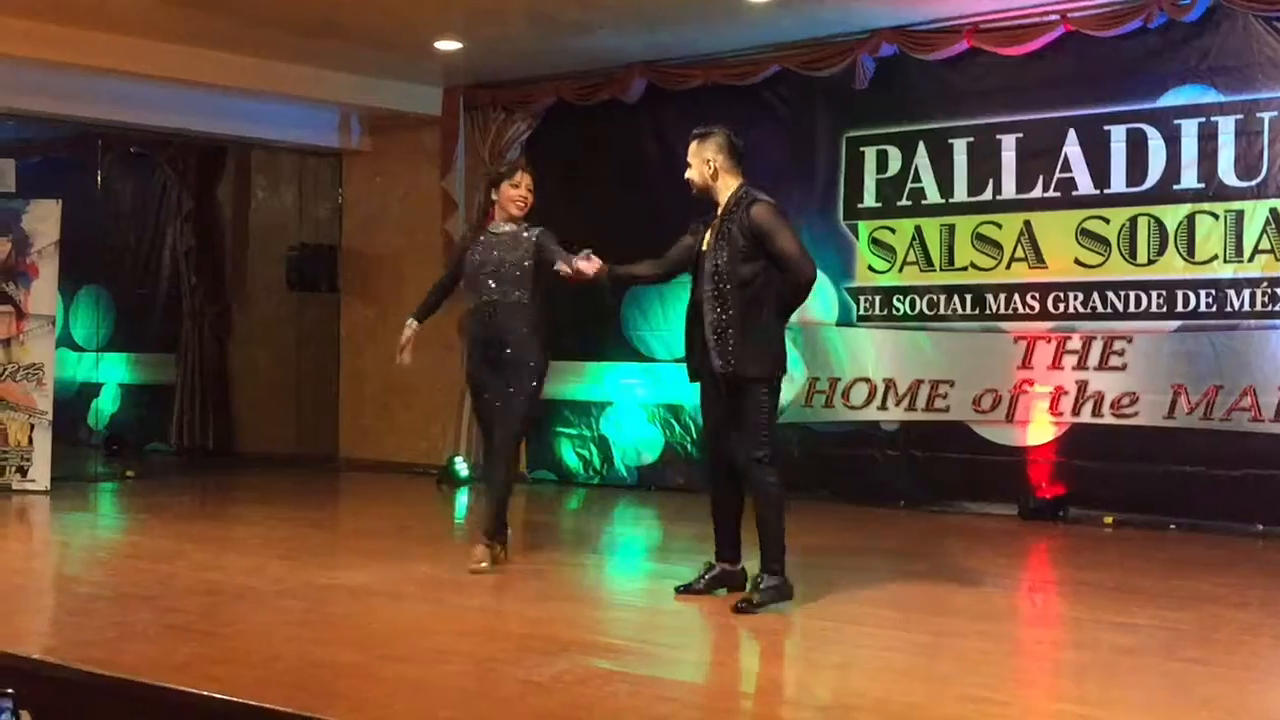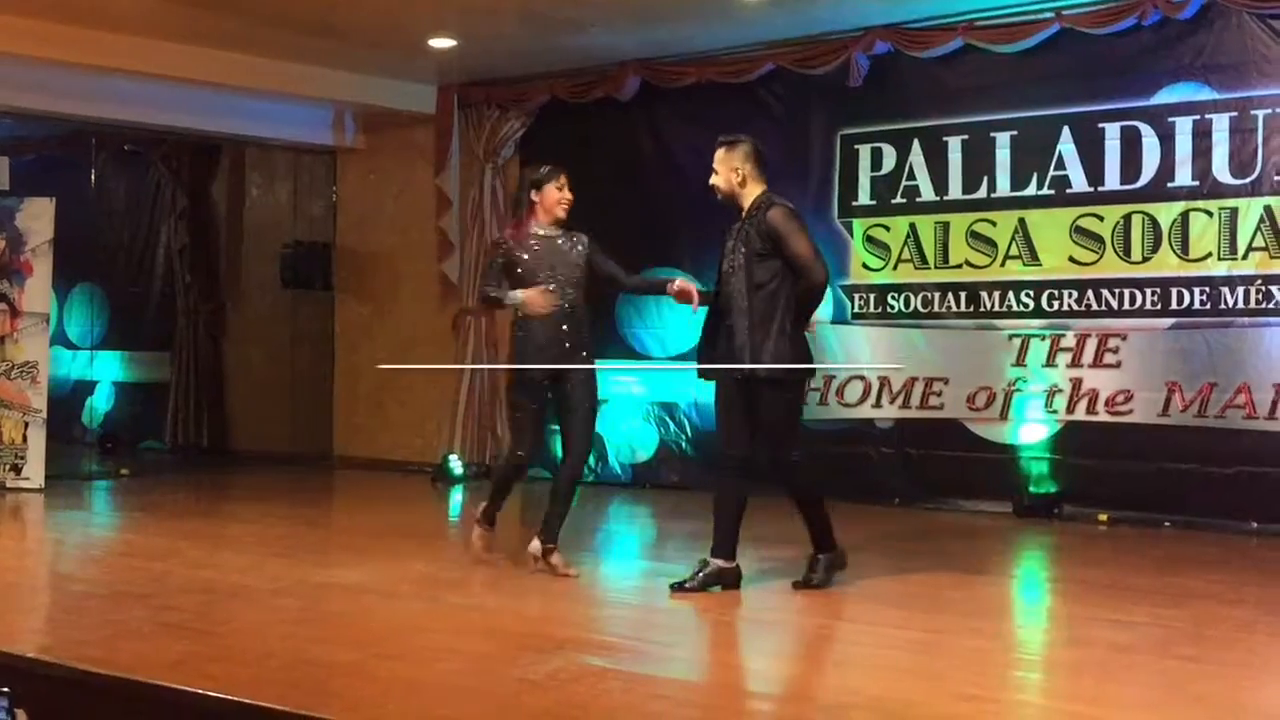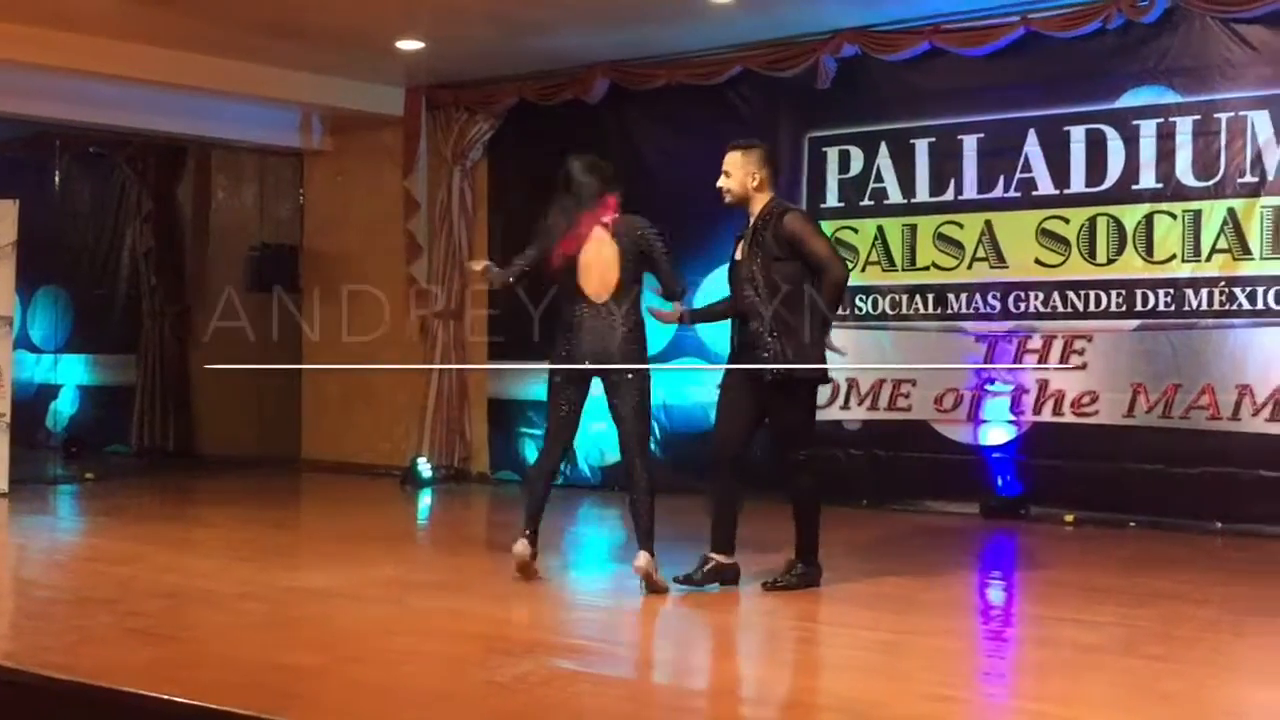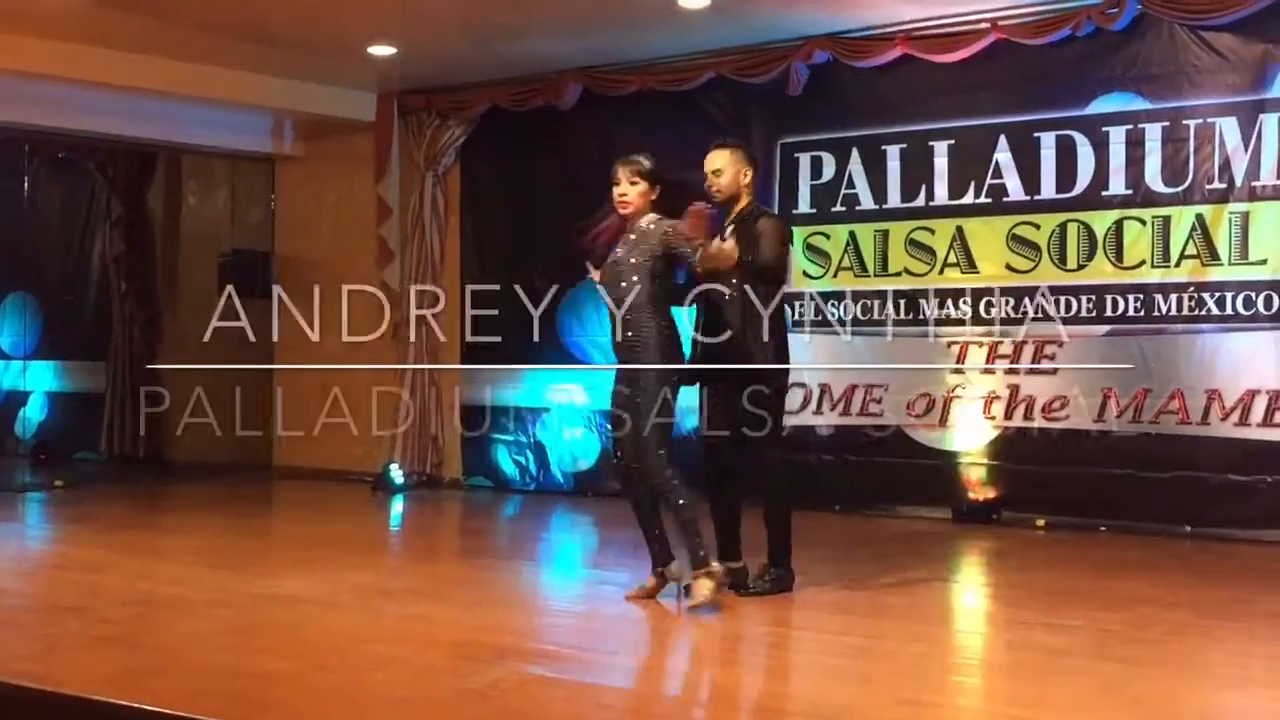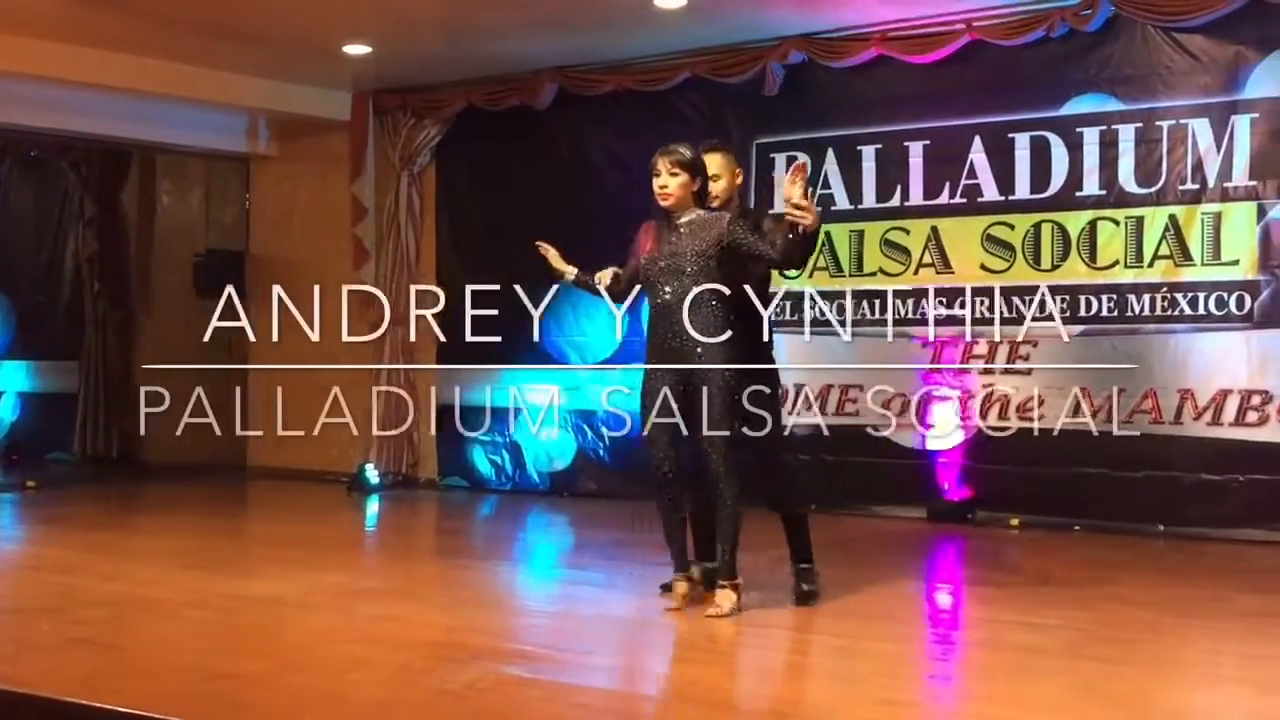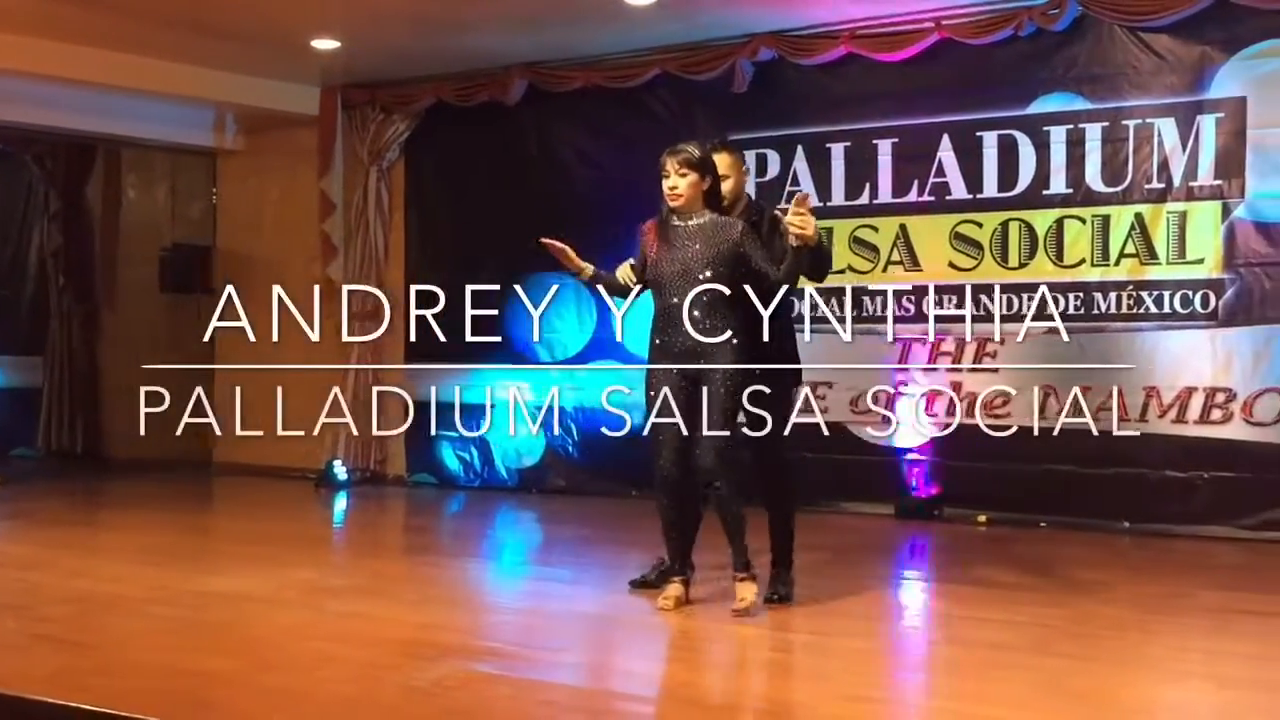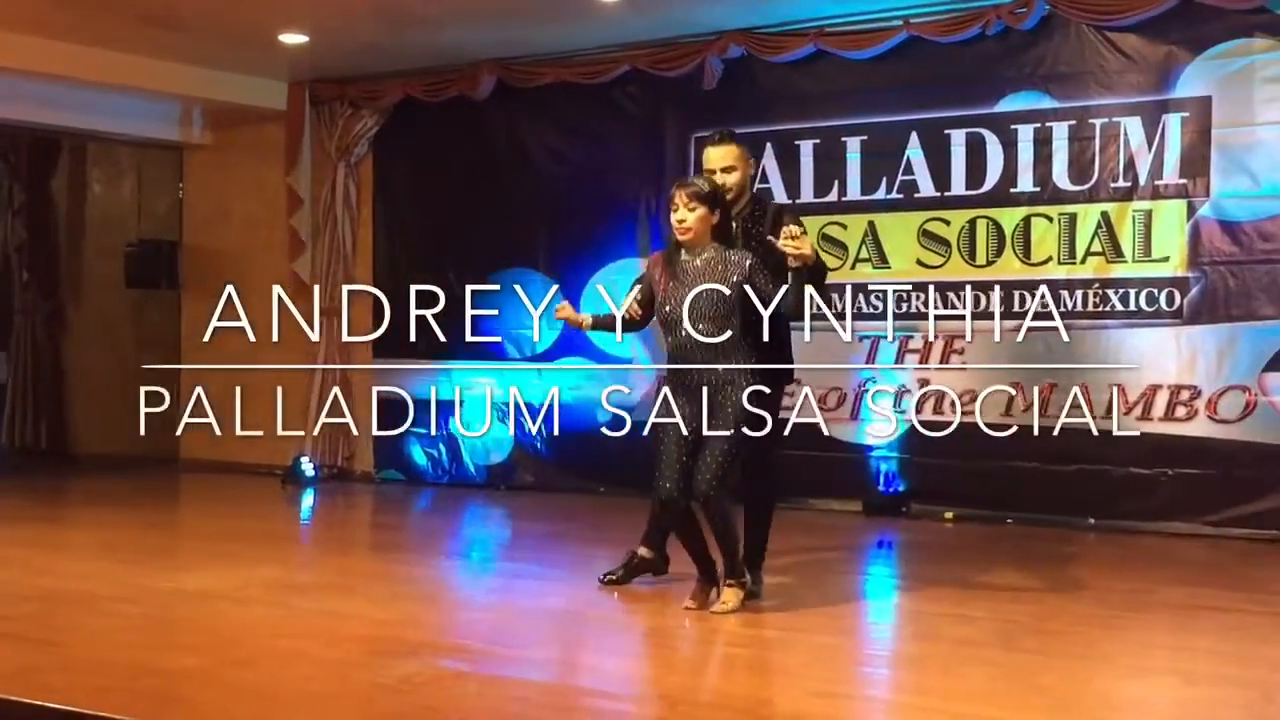
dt=0.4s
person 1, frame 1
left shoulder: (757, 211)
right shoulder: (707, 226)
left elbow: (802, 271)
right elbow: (664, 268)
left wrist: (772, 317)
right wrist: (607, 270)
left hip: (752, 359)
right hip: (717, 359)
left knee: (753, 460)
right knee: (720, 462)
left ankle: (773, 574)
right ankle: (728, 564)
person 1, frame 2
left shoulder: (775, 215)
right shoulder: (743, 224)
left elbow: (815, 275)
left wrist: (791, 323)
right wrist: (699, 296)
left hip: (773, 360)
right hip: (737, 359)
left knee: (779, 459)
right knee: (733, 460)
left ankle: (826, 549)
right ankle: (722, 561)
person 1, frame 3
left shoulder: (789, 222)
right shoulder: (746, 233)
left elbow: (835, 273)
left wrist: (815, 329)
right wrist: (687, 316)
left hip: (789, 362)
right hip: (749, 362)
left knee: (793, 460)
right knee: (725, 452)
left ankle: (806, 562)
right ankle: (721, 557)
person 1, frame 4
left shoulder: (765, 225)
right shoulder: (716, 232)
left elbow: (770, 270)
right elbow: (698, 292)
left wrist: (735, 261)
left hip: (757, 364)
right hip: (718, 363)
left knee: (761, 462)
right knee: (717, 463)
left ankle: (779, 566)
right ankle: (731, 563)
person 1, frame 5
left shoulder: (758, 226)
left elbow: (791, 256)
left wrist: (808, 227)
left hip: (746, 363)
left knee: (764, 464)
left ankle: (803, 564)
right ankle: (703, 560)
person 1, frame 6
left shoulder: (771, 224)
left elbow: (815, 271)
left wrist: (811, 242)
right wrist: (631, 269)
left hip: (766, 363)
left knee: (769, 462)
left ankle: (781, 568)
person 1, frame 7
left shoulder: (775, 219)
left elbow: (812, 282)
left wrist: (809, 260)
right wrist: (638, 299)
left hip: (760, 359)
left knee: (756, 459)
left ankle: (751, 567)
right ankle: (650, 550)
person 2, frame 1
left shoulder: (535, 237)
right shoulder: (473, 240)
left elbow: (560, 259)
right elbow: (445, 284)
left wrist: (574, 265)
right wrist: (413, 322)
left hip: (523, 350)
right hip: (481, 350)
left knee: (507, 441)
right knee: (493, 443)
left ankle: (488, 539)
right ankle: (499, 535)
person 2, frame 2
left shoulder: (579, 244)
right shoulder: (511, 243)
left elbow: (623, 280)
right elbow: (489, 291)
left wrist: (669, 285)
right wrist: (519, 297)
left hip: (576, 356)
right hip: (532, 356)
left knee: (578, 451)
right knee: (525, 451)
left ankle: (546, 543)
right ankle: (488, 514)
person 2, frame 3
left shoulder: (557, 233)
right shoulder: (637, 229)
left elbow: (508, 278)
right elbow: (674, 290)
left wrist: (488, 267)
right wrist: (670, 300)
left hip: (572, 349)
right hip: (622, 351)
left knee: (554, 447)
right knee: (635, 452)
left ankle: (527, 542)
right ankle: (645, 555)
person 2, frame 4
left shoulder: (665, 231)
right shoulder: (624, 238)
left elbow: (702, 265)
left wrist: (700, 243)
right wrist: (605, 280)
left hip: (653, 355)
right hip: (631, 360)
left knee: (651, 459)
right knee: (629, 463)
left ankle: (703, 565)
right ankle: (663, 567)
person 2, frame 5
left shoulder: (721, 225)
right shoulder: (649, 234)
left elbow: (777, 256)
right elbow: (620, 289)
right wrist: (568, 271)
left hip: (710, 355)
right hip: (661, 359)
left knee: (716, 462)
right knee: (664, 464)
left ankle: (728, 580)
right ankle: (682, 571)
person 2, frame 6
left shoulder: (732, 231)
right shoulder: (653, 233)
left elbow: (779, 283)
right elbow: (630, 288)
left wrist: (799, 244)
right wrist: (583, 269)
left hip: (718, 357)
right hip: (666, 358)
left knee: (711, 462)
right knee: (668, 468)
left ankle: (743, 571)
right ankle: (678, 574)
person 2, frame 7
left shoulder: (740, 264)
right shoulder: (660, 267)
left elbow: (784, 312)
right elbow: (636, 319)
right wrist: (585, 320)
left hip: (730, 386)
right hip: (682, 388)
left knee: (708, 485)
right knee: (669, 491)
left ankle: (734, 577)
right ankle: (706, 574)
